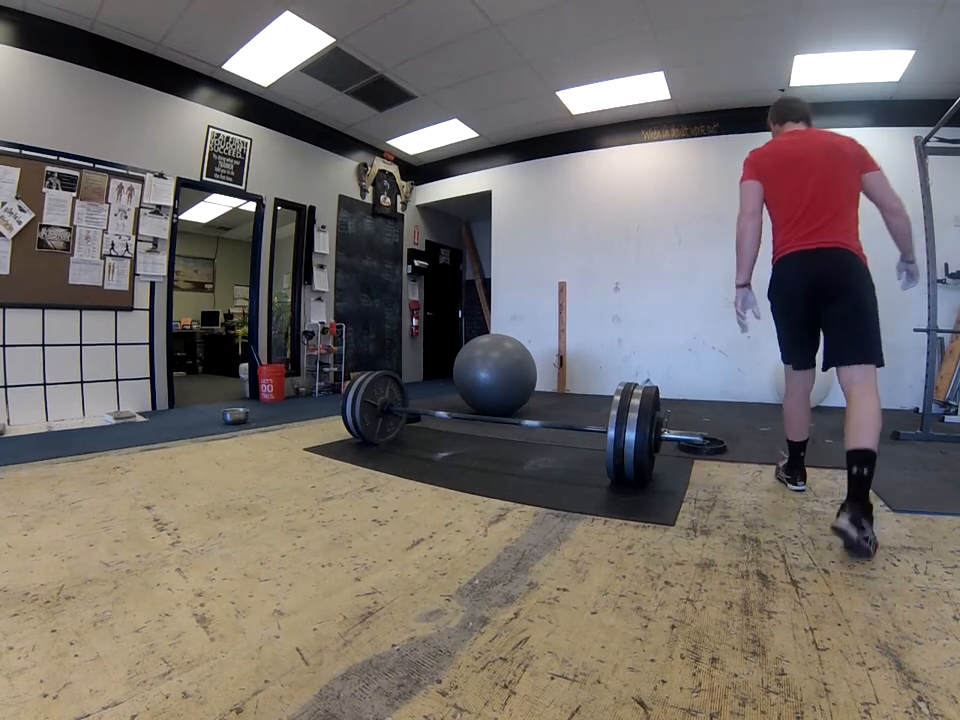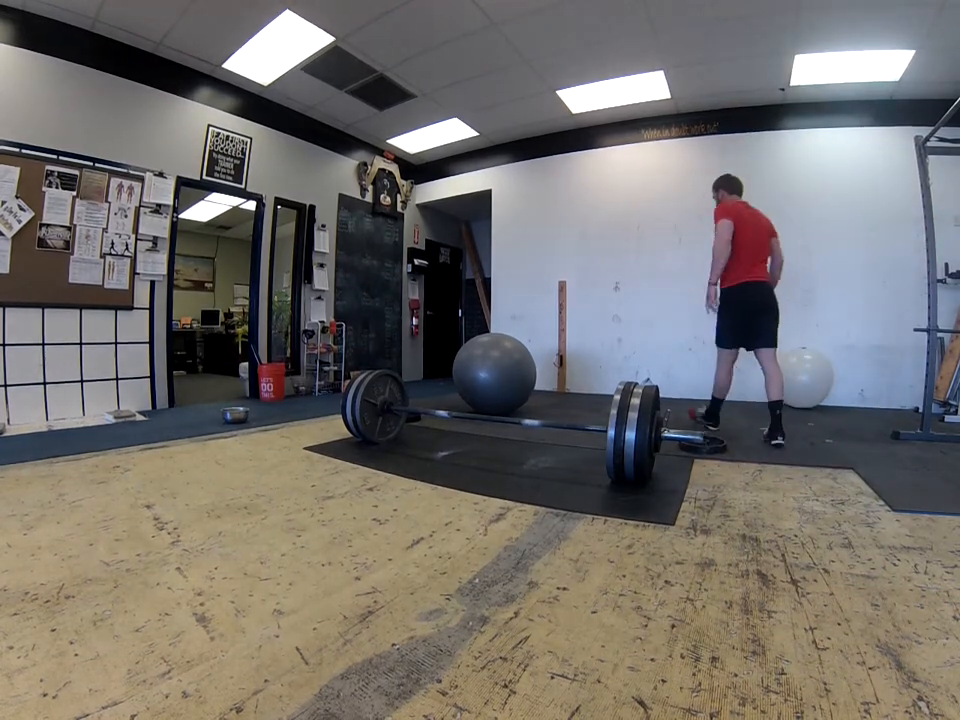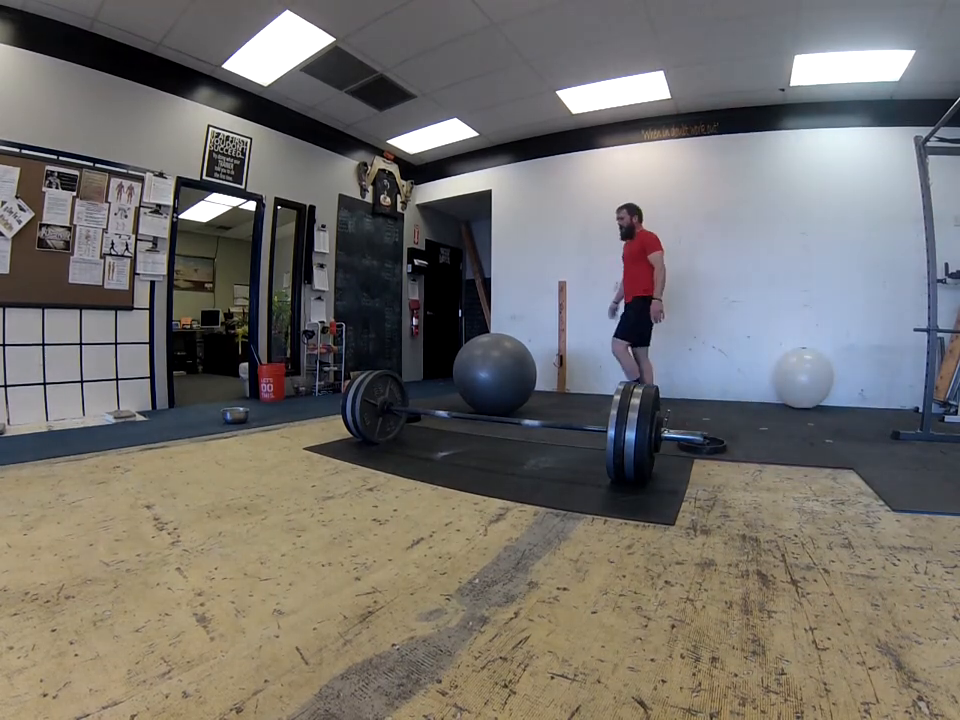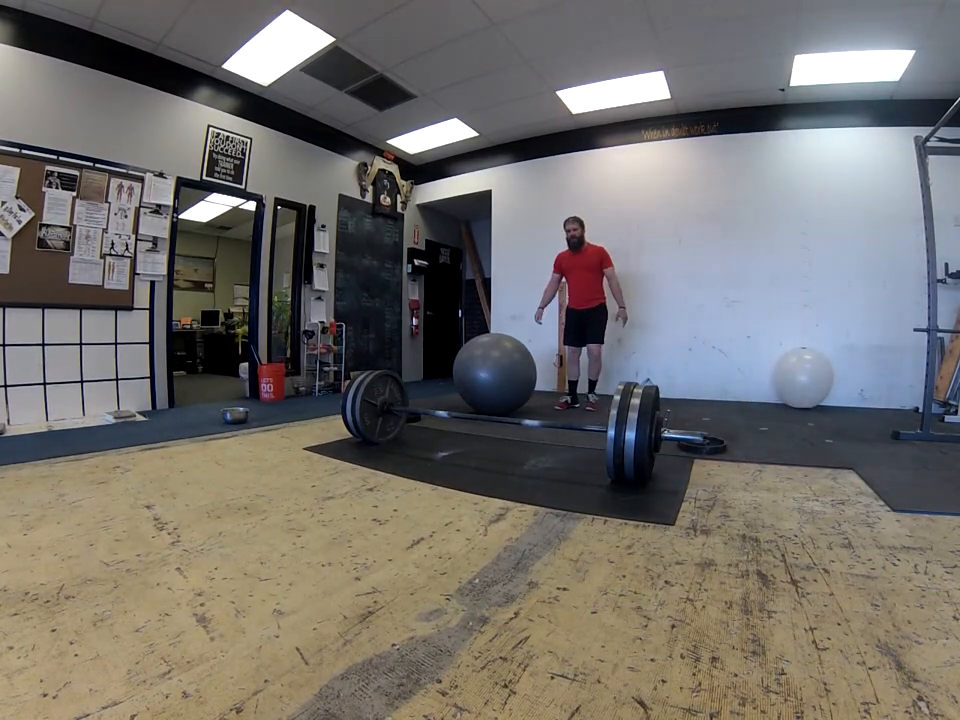
dt=1s
person 1, frame 1
left shoulder: (761, 157)
right shoulder: (849, 146)
left elbow: (749, 219)
right elbow: (893, 207)
left wrist: (743, 284)
right wrist: (909, 257)
left hip: (791, 271)
right hip: (844, 267)
left knee: (797, 378)
right knee: (861, 387)
left ankle: (795, 468)
right ankle: (857, 505)
person 1, frame 2
left shoulder: (725, 210)
right shoulder: (762, 218)
left elbow: (723, 243)
right elbow: (778, 258)
left wrist: (713, 283)
left hip: (737, 292)
right hip: (764, 293)
left knee: (725, 359)
right knee: (769, 360)
left ankle: (712, 415)
right ankle: (776, 428)
person 1, frame 3
left shoulder: (648, 239)
right shoulder: (629, 244)
left elbow: (659, 268)
left wrist: (656, 299)
right wrist: (616, 300)
left hip: (643, 304)
right hip: (634, 303)
left knee: (618, 346)
right knee: (640, 355)
person 1, frame 4
left shoulder: (599, 252)
right shoulder: (561, 258)
left elbow: (612, 279)
right elbow: (553, 284)
left wrist: (621, 306)
right wrist: (541, 307)
left hip: (596, 309)
right hip: (573, 311)
left knee: (594, 351)
right knee: (572, 354)
left ankle: (592, 393)
right ankle: (572, 396)
